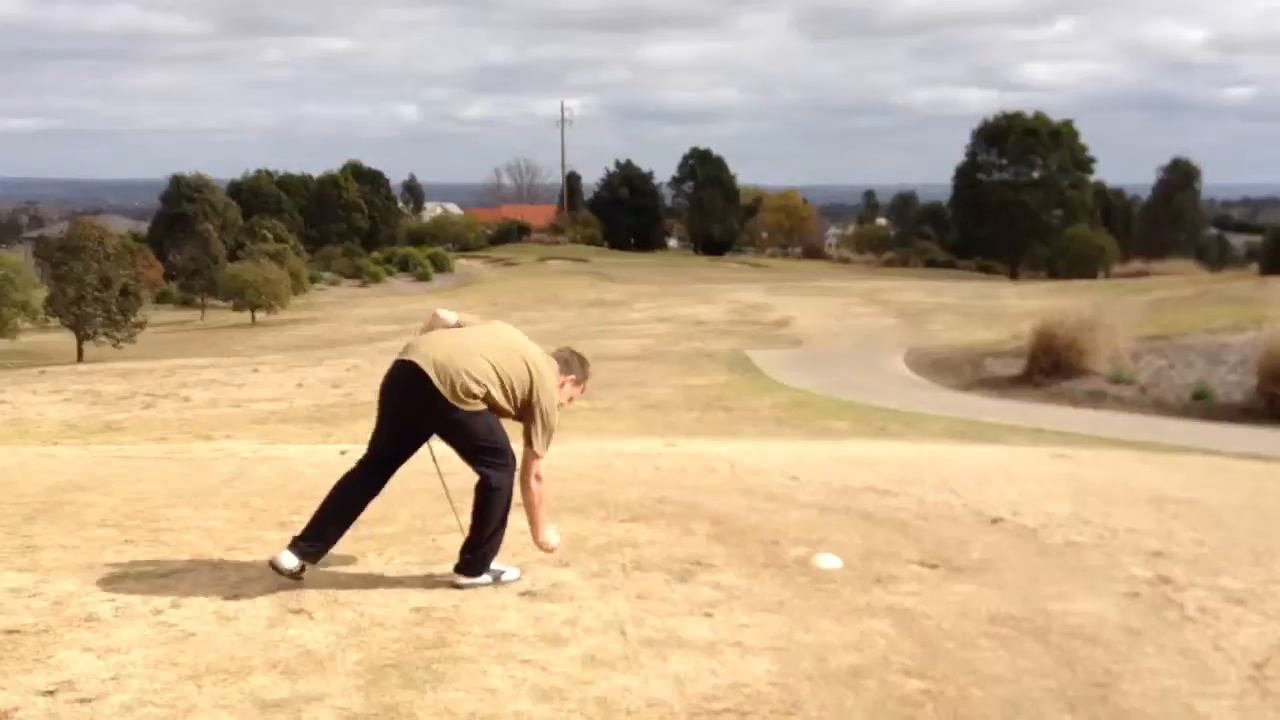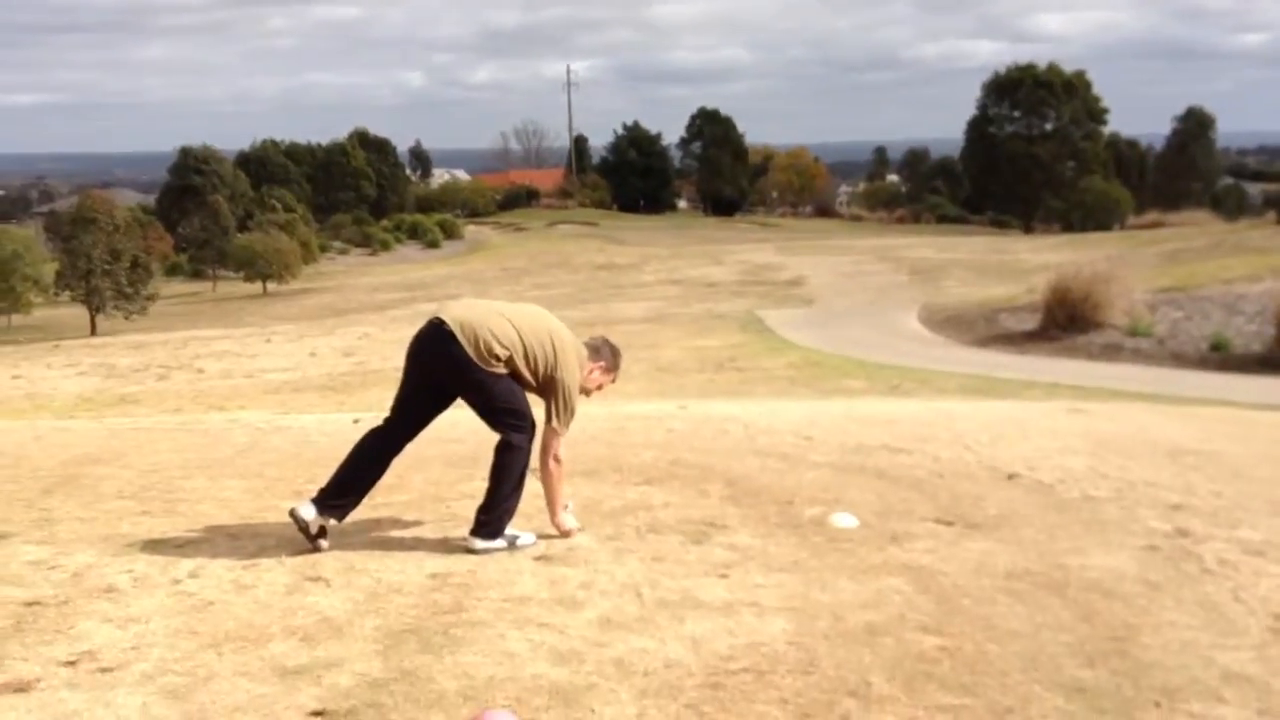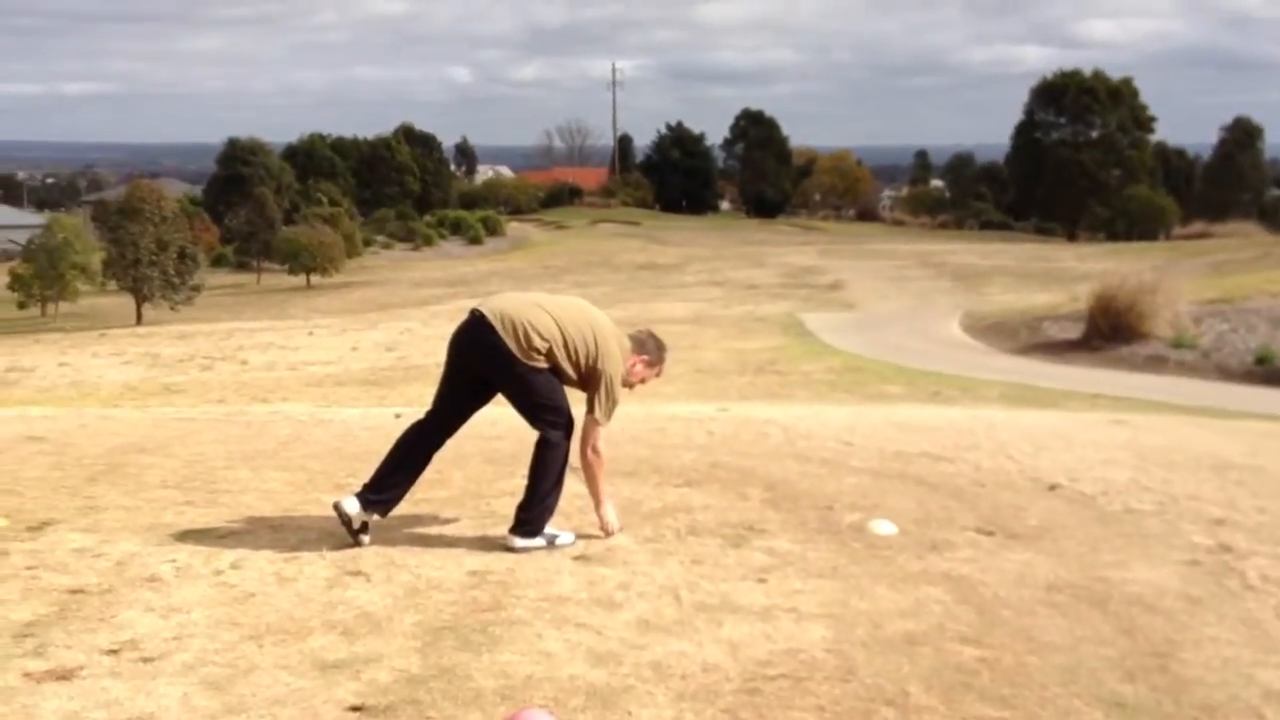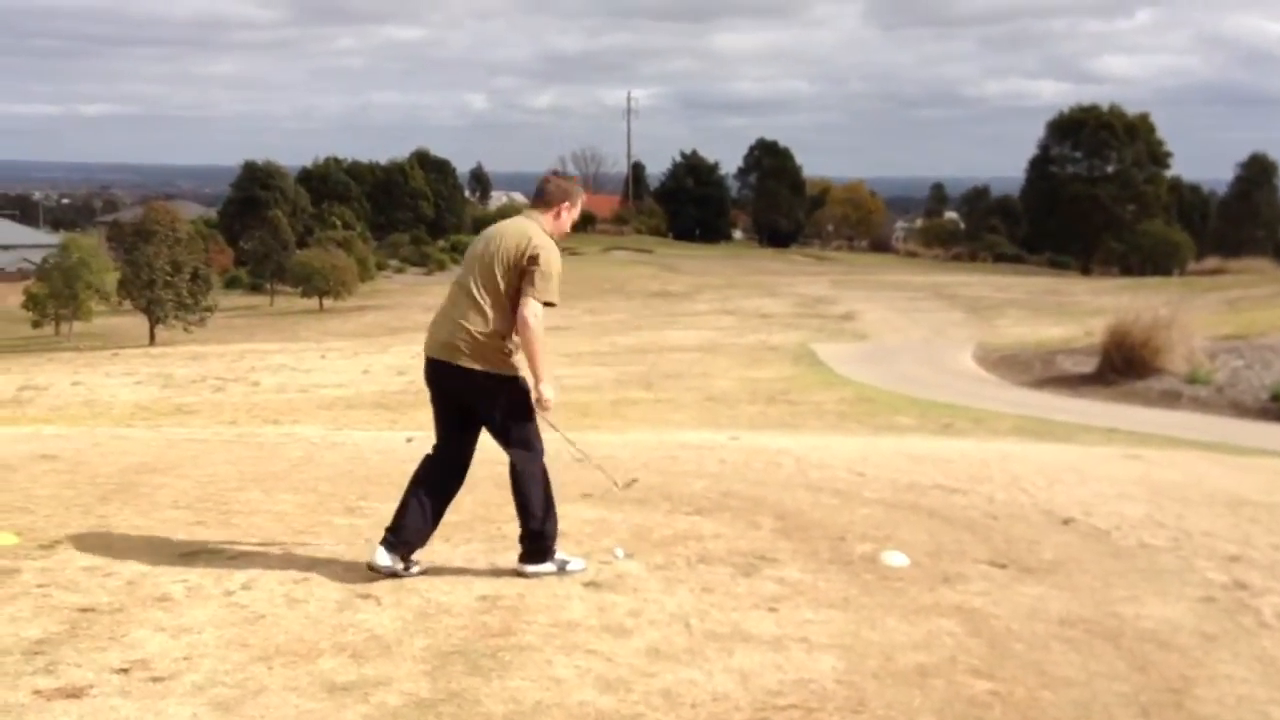
dt=1s
person 1, frame 1
left shoulder: (502, 333)
right shoulder: (546, 387)
left elbow: (440, 317)
right elbow: (532, 475)
right wrist: (540, 531)
left hip: (406, 367)
right hip: (452, 387)
left knee: (375, 466)
right knee: (499, 467)
left ankle: (299, 553)
right ankle: (475, 568)
person 1, frame 2
left shoulder: (557, 341)
right shoulder: (569, 369)
right elbow: (551, 455)
right wrist: (559, 514)
left hip: (436, 332)
right hip: (473, 348)
left knee: (396, 428)
right knee: (519, 431)
left ankle: (320, 510)
right ankle: (489, 532)
person 1, frame 3
left shoulder: (603, 336)
right shoulder: (612, 361)
right elbow: (591, 447)
right wrist: (603, 506)
left hip: (479, 325)
right hip: (513, 343)
left knee: (438, 422)
right knee: (558, 429)
left ankle: (364, 504)
right ankle: (529, 530)
person 1, frame 4
left shoulder: (494, 232)
right shoulder: (543, 249)
right elbow: (529, 317)
right wrist: (542, 381)
left hip: (440, 354)
right hip: (484, 364)
left knee: (448, 455)
right knee: (526, 452)
left ankle: (395, 550)
right ankle: (540, 554)
